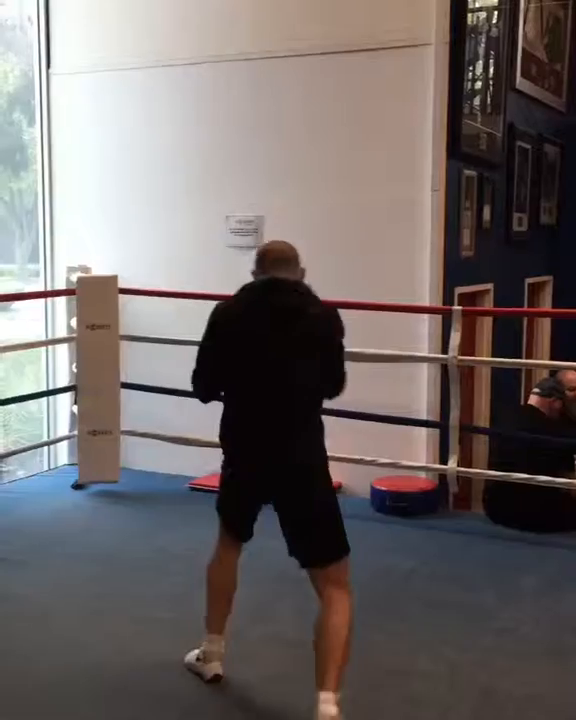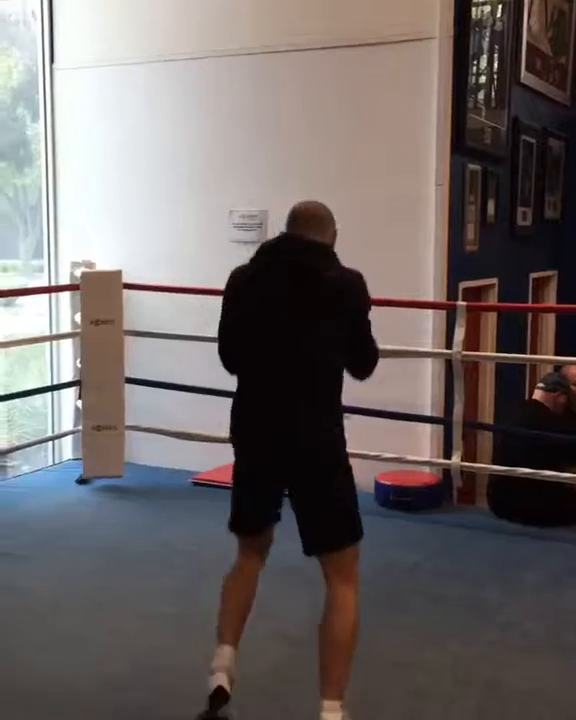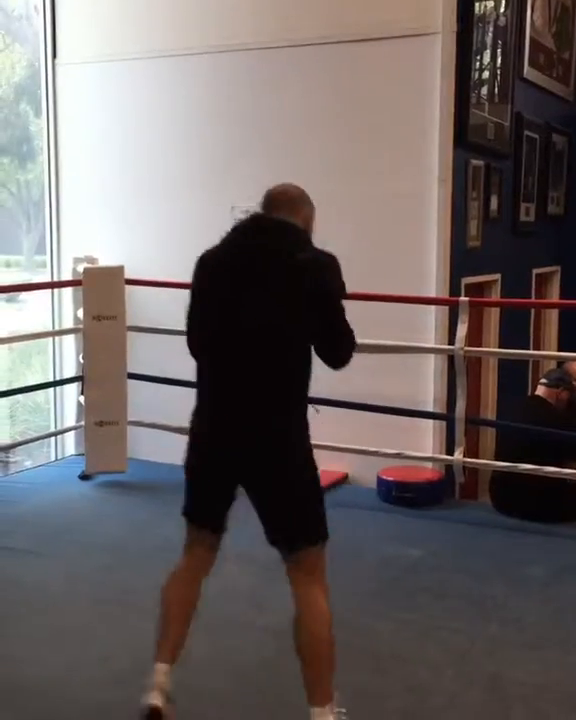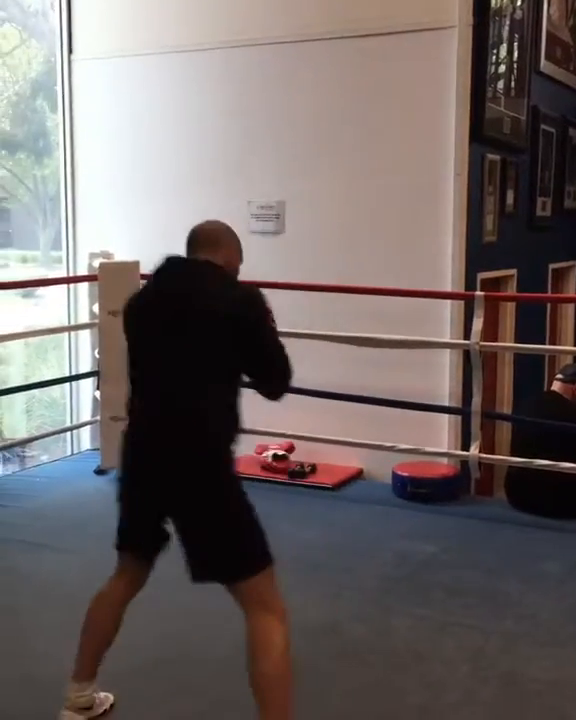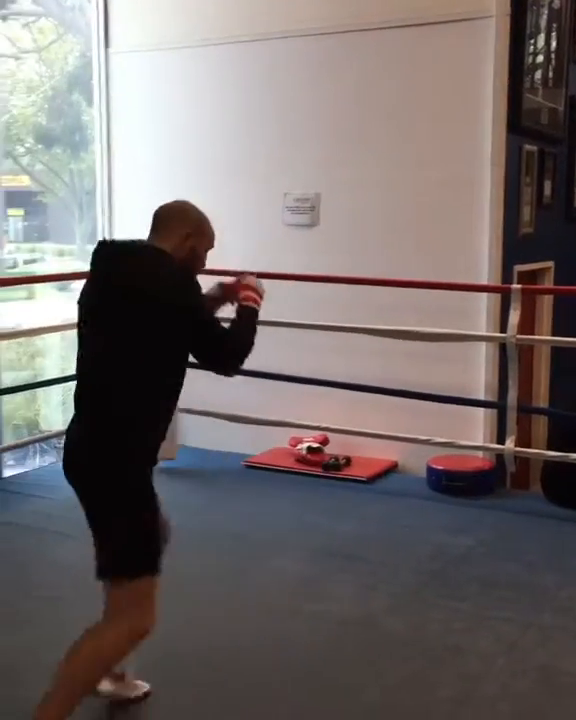
dt=0.3s
person 1, frame 1
left shoulder: (228, 314)
right shoulder: (323, 318)
left elbow: (204, 388)
left hip: (243, 457)
right hip: (302, 461)
left knee: (229, 544)
right knee: (335, 590)
left ankle: (211, 653)
person 1, frame 2
left shoulder: (244, 279)
right shoulder: (345, 285)
right elbow: (363, 365)
left hip: (253, 439)
right hip: (316, 444)
left knee: (249, 555)
right knee: (342, 580)
left ankle: (222, 670)
person 1, frame 3
left shoulder: (212, 261)
right shoulder: (315, 266)
right elbow: (338, 353)
left hip: (212, 429)
right hip: (278, 436)
left knee: (195, 558)
right knee: (309, 579)
person 1, frame 4
left shoulder: (143, 300)
right shoulder: (237, 299)
right elbow: (274, 382)
right wrist: (265, 332)
left hip: (140, 464)
right hip: (198, 469)
left knee: (129, 575)
right knee: (266, 612)
person 1, frame 5
left shoulder: (108, 275)
right shoulder: (172, 283)
right elbow: (225, 358)
left wrist: (207, 302)
right wrist: (248, 309)
left hip: (90, 446)
right hip: (117, 457)
left knee: (153, 537)
right knee: (132, 619)
left ankle: (107, 675)
